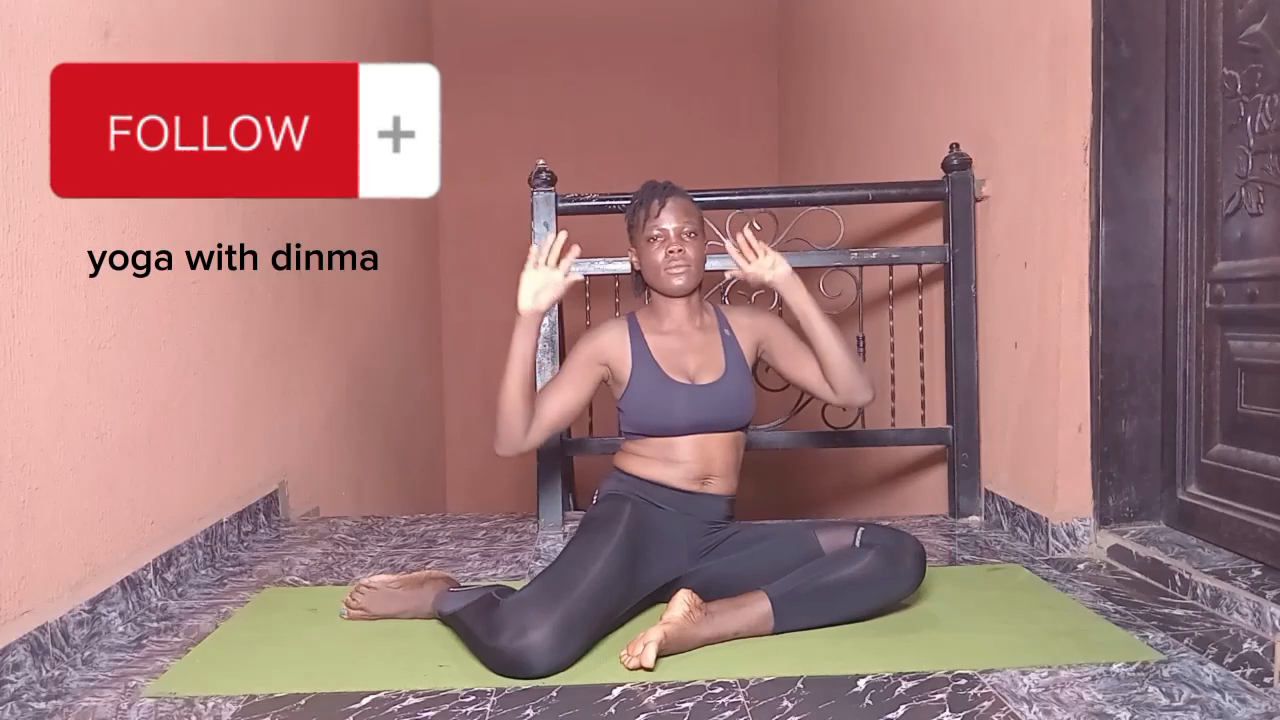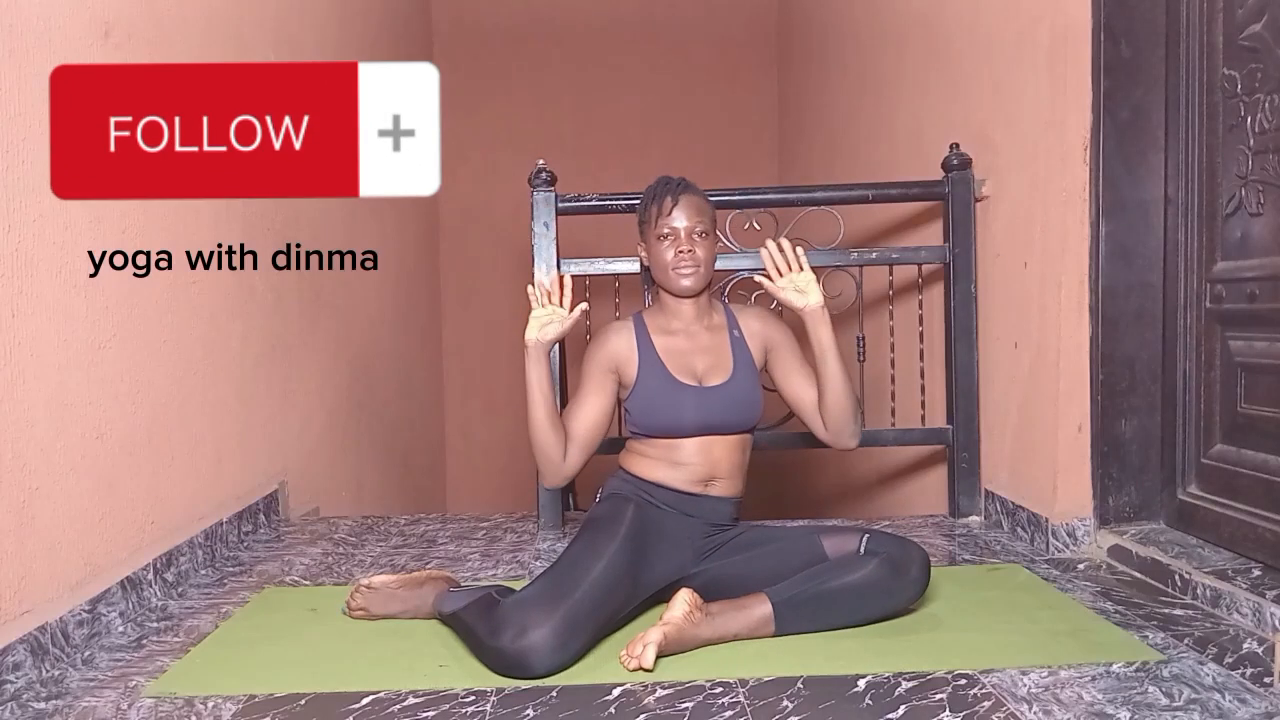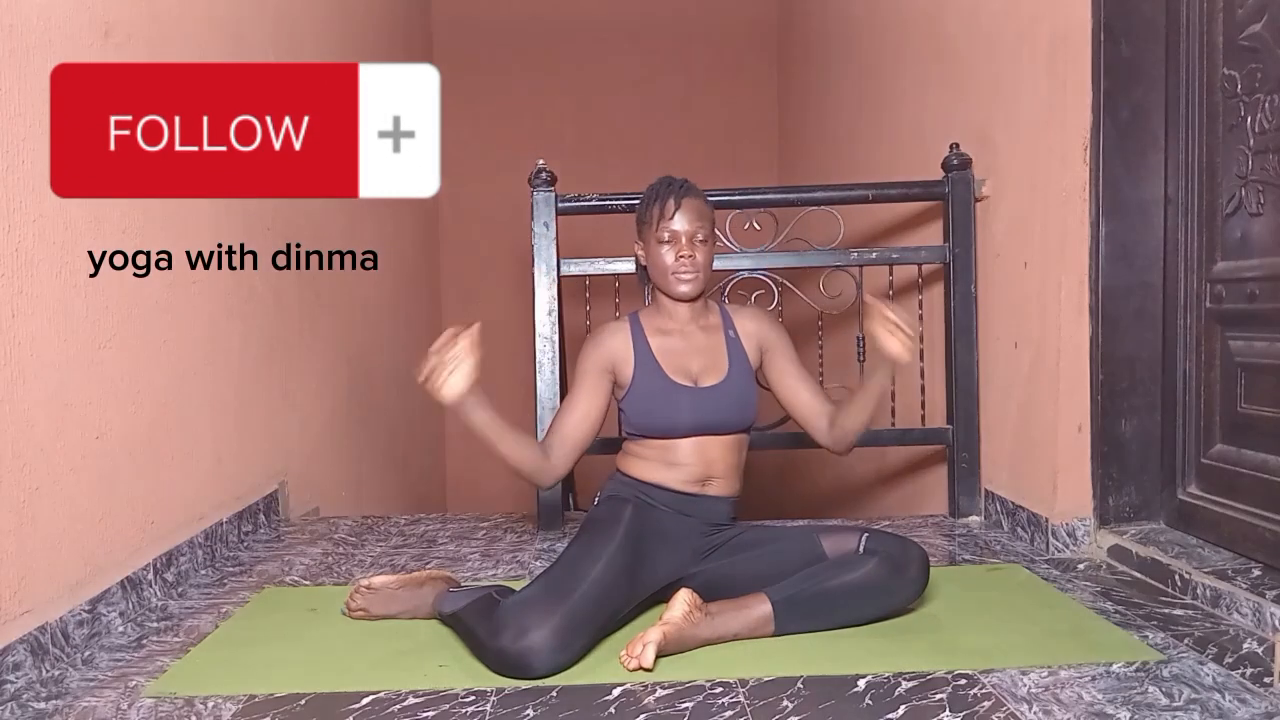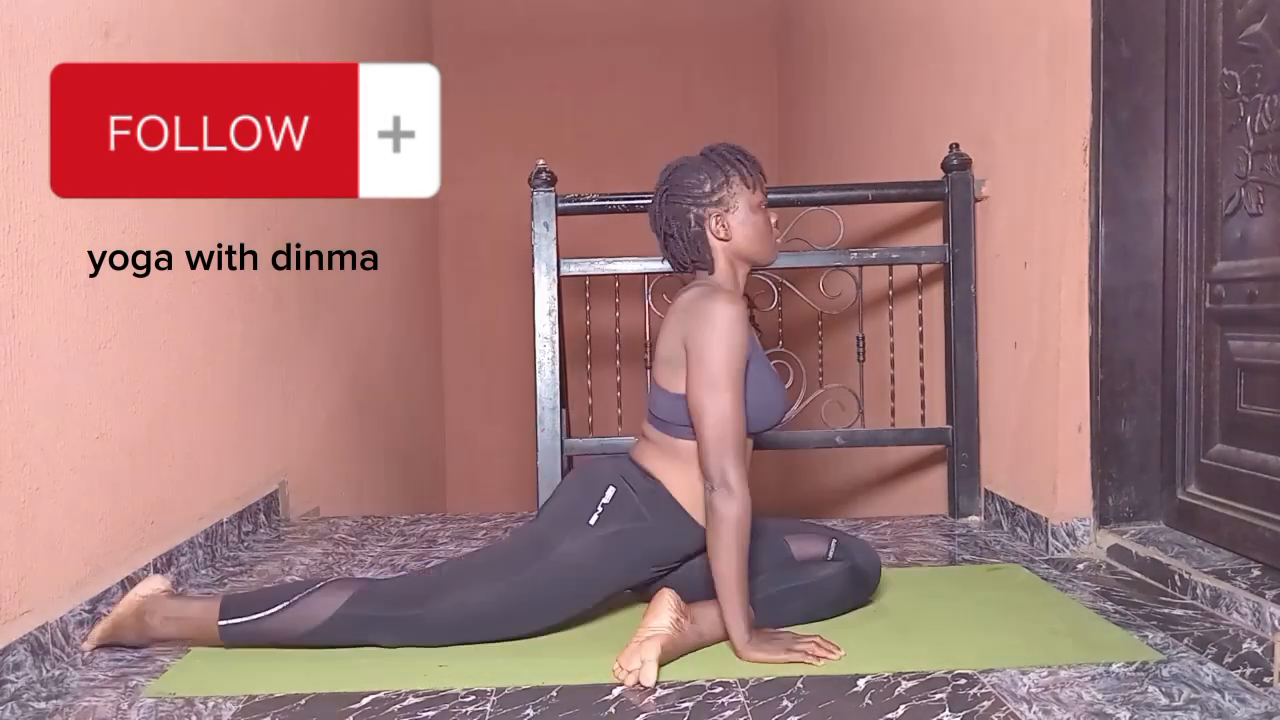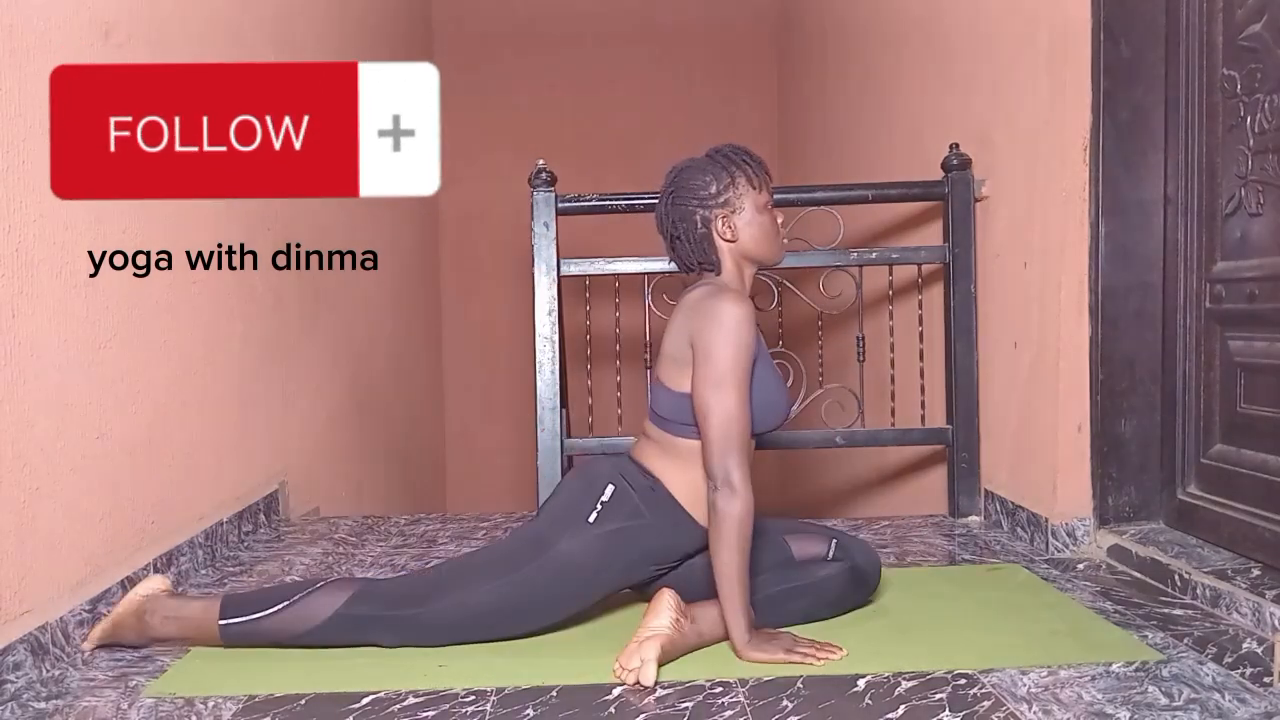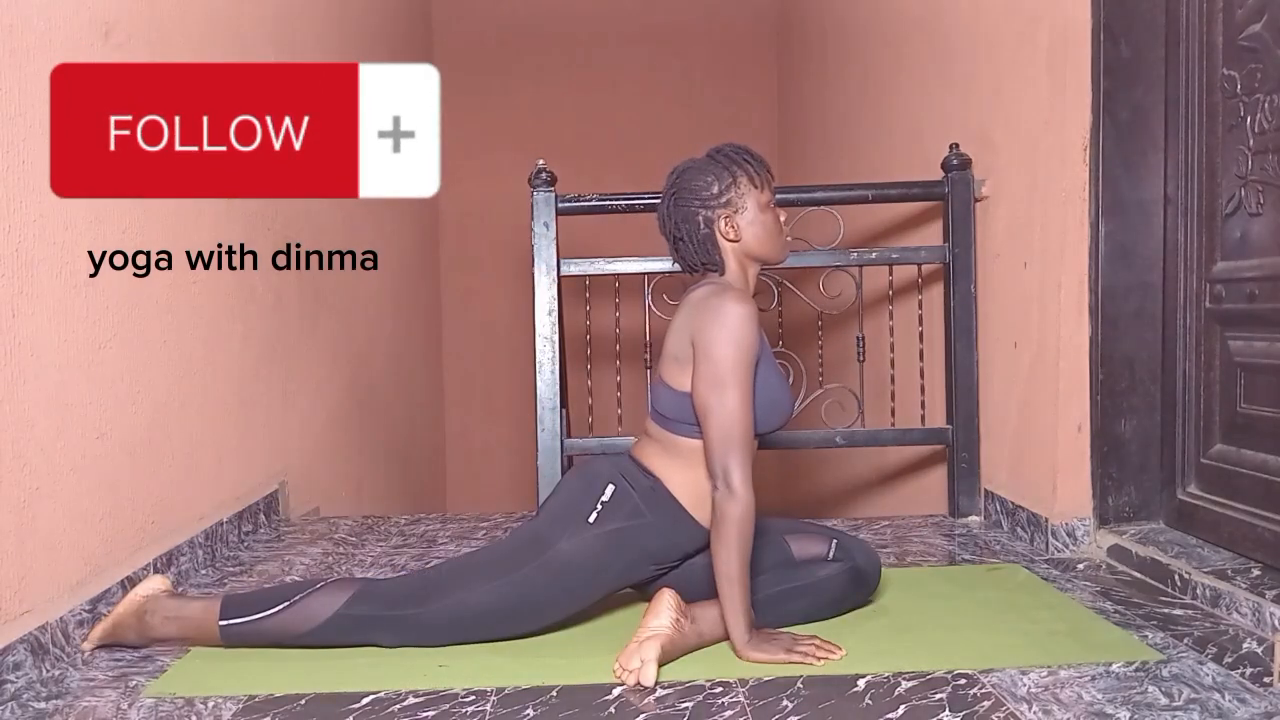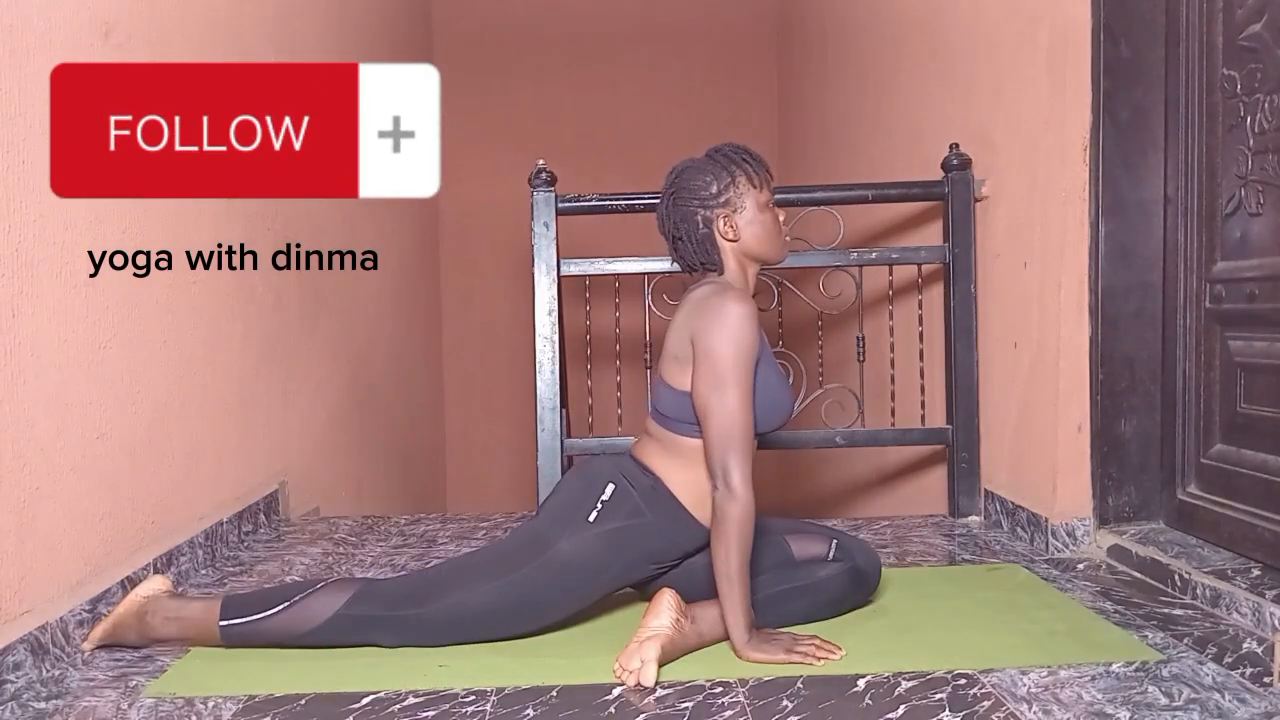
dt=0.5s
person 1, frame 1
left shoulder: (748, 326)
right shoulder: (610, 342)
left elbow: (855, 393)
right elbow: (514, 441)
left wrist: (790, 288)
right wrist: (527, 319)
left hip: (715, 536)
right hip: (633, 517)
left knee: (896, 557)
right knee: (528, 647)
left ankle: (701, 622)
right ankle: (439, 595)
person 1, frame 2
left shoulder: (759, 329)
right shoulder: (618, 343)
left elbow: (842, 433)
right elbow: (557, 467)
left wrist: (817, 317)
right wrist: (537, 350)
left hip: (720, 537)
right hip: (637, 517)
left knee: (902, 565)
right knee: (528, 646)
left ankle: (701, 621)
right ankle: (441, 595)
person 1, frame 3
left shoulder: (753, 331)
right shoulder: (614, 345)
left elbow: (833, 433)
right elbow: (546, 462)
left wrist: (887, 364)
right wrist: (465, 397)
left hip: (714, 538)
right hip: (632, 521)
left knee: (900, 565)
right knee: (528, 646)
left ankle: (696, 623)
right ankle: (440, 594)
person 1, frame 4
left shoulder: (712, 305)
right shoulder: (718, 311)
left elbow: (717, 470)
right elbow: (726, 480)
right wrist: (745, 632)
left hip: (657, 533)
right hip: (618, 519)
left knee: (851, 565)
right knee: (399, 610)
left ankle: (681, 619)
right ankle: (176, 614)
person 1, frame 5
left shoulder: (716, 305)
right shoulder: (724, 309)
right elbow: (728, 483)
right wrist: (746, 633)
left hip: (659, 531)
right hip: (616, 518)
left knee: (851, 566)
right knee: (398, 609)
left ankle: (685, 619)
right ankle: (166, 615)
person 1, frame 6
left shoulder: (719, 303)
right shoulder: (728, 310)
right elbow: (731, 484)
right wrist: (744, 632)
left hip: (662, 531)
right hip: (618, 517)
left knee: (852, 564)
right knee: (404, 607)
left ankle: (684, 617)
right ankle: (168, 616)
person 1, frame 7
left shoulder: (720, 304)
right shoulder: (727, 310)
right elbow: (732, 482)
right wrist: (745, 633)
left hip: (661, 531)
right hip: (617, 516)
left knee: (851, 565)
right knee: (405, 608)
right ankle: (169, 616)
